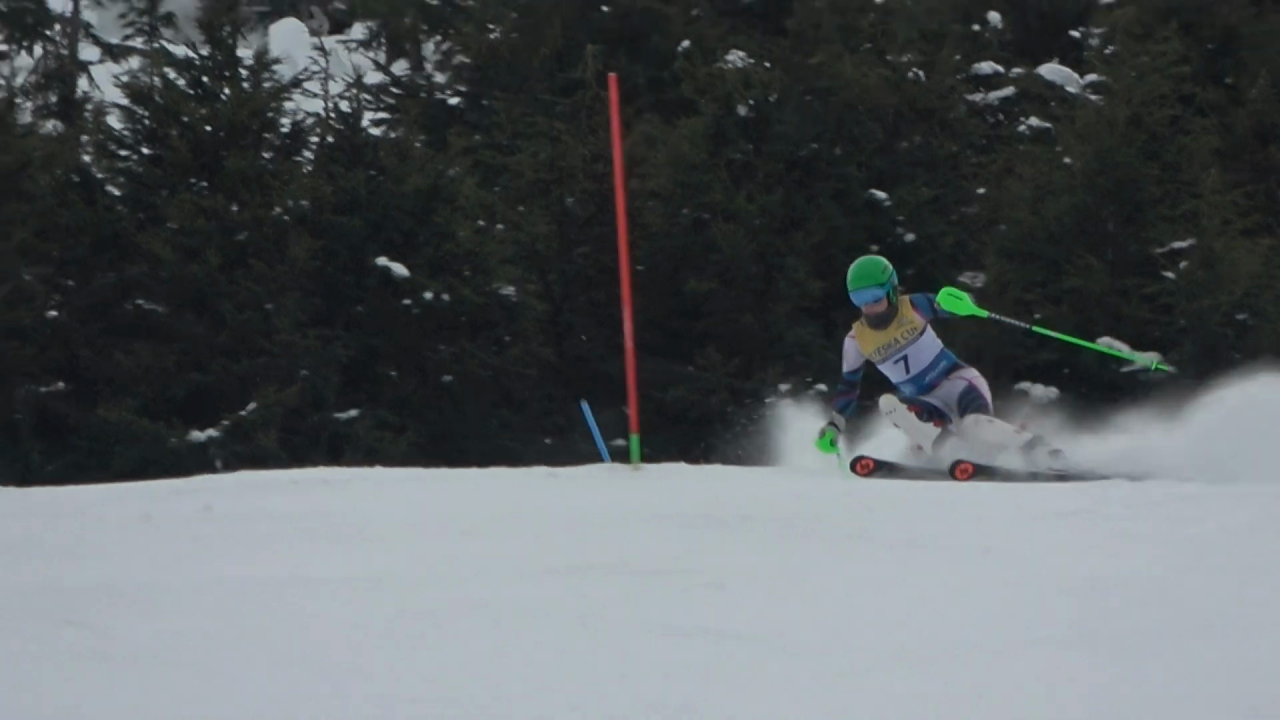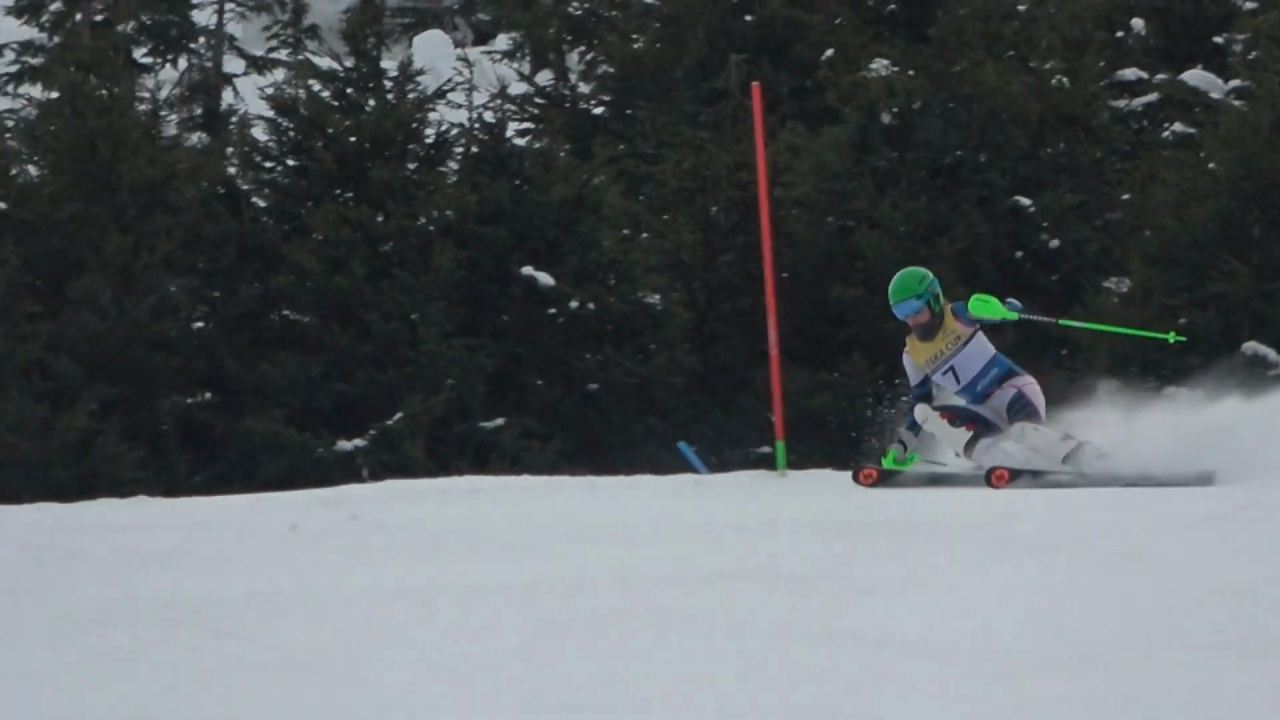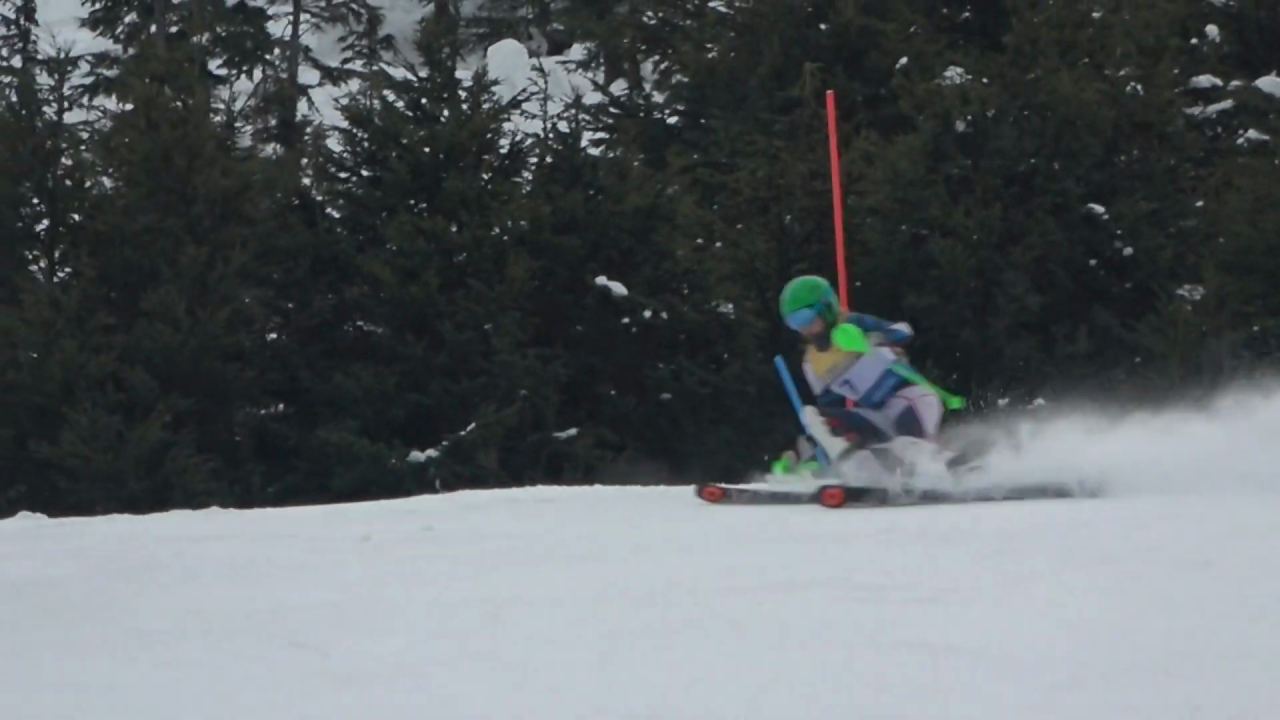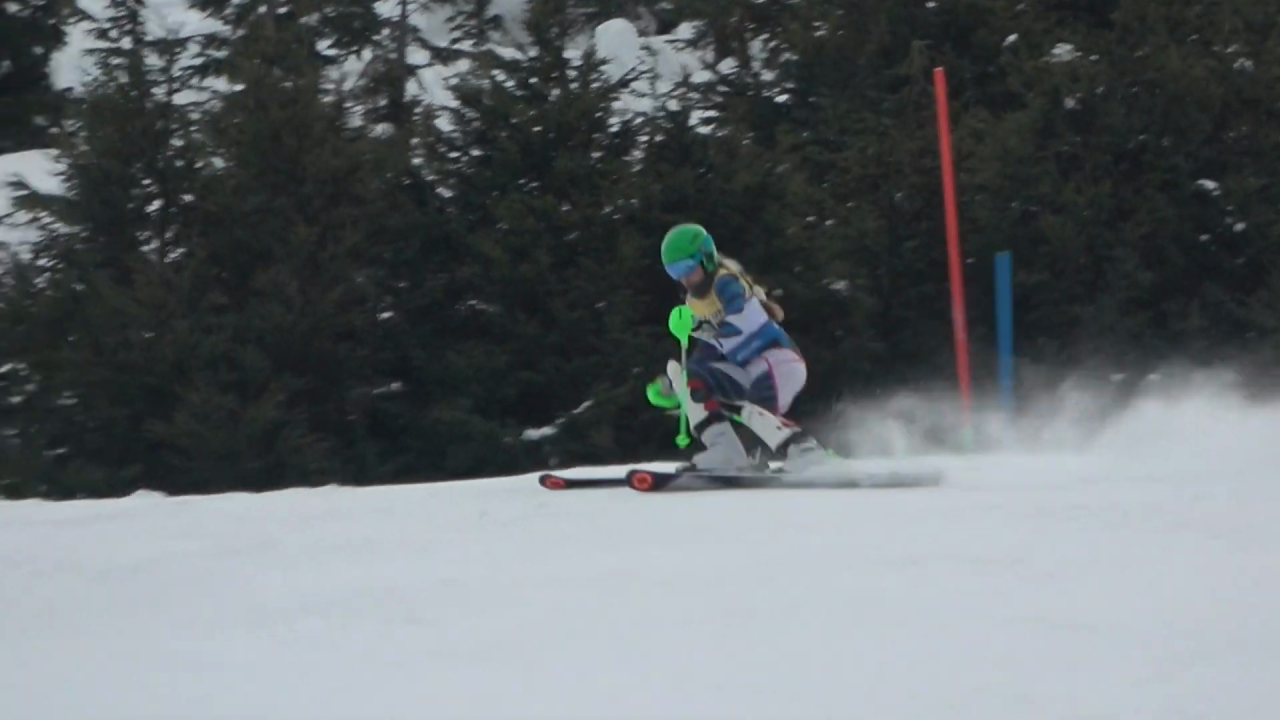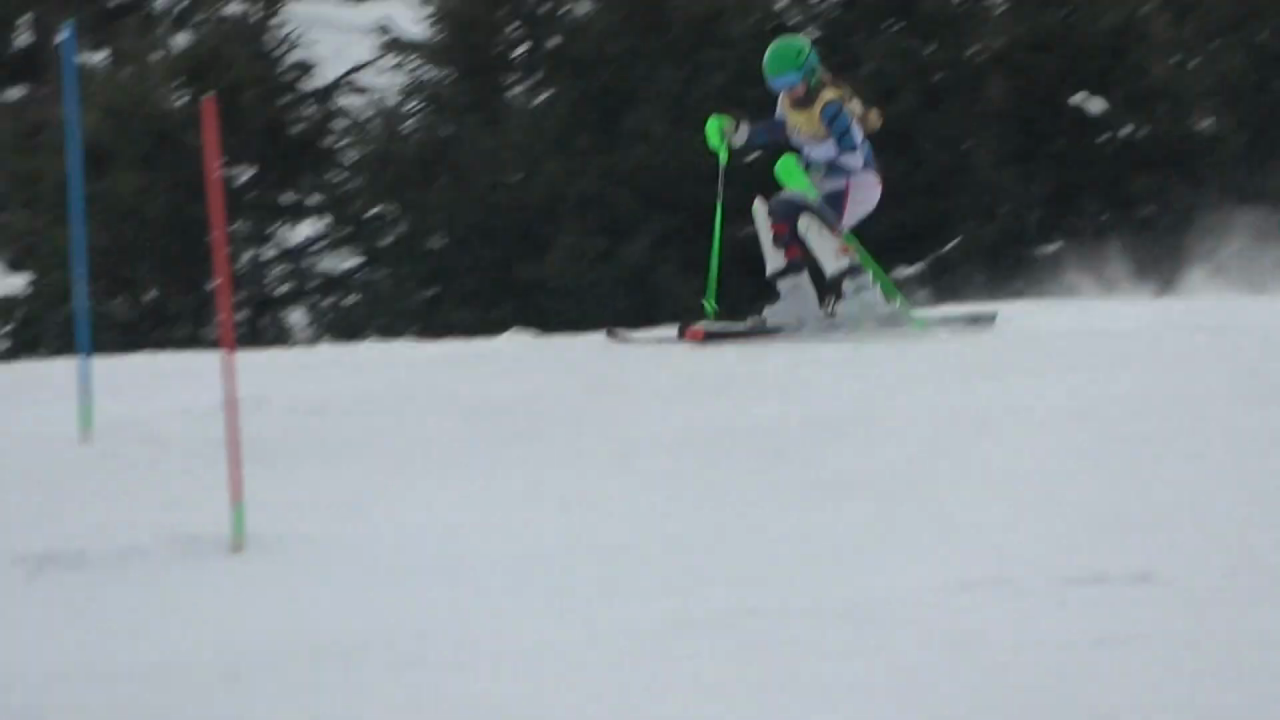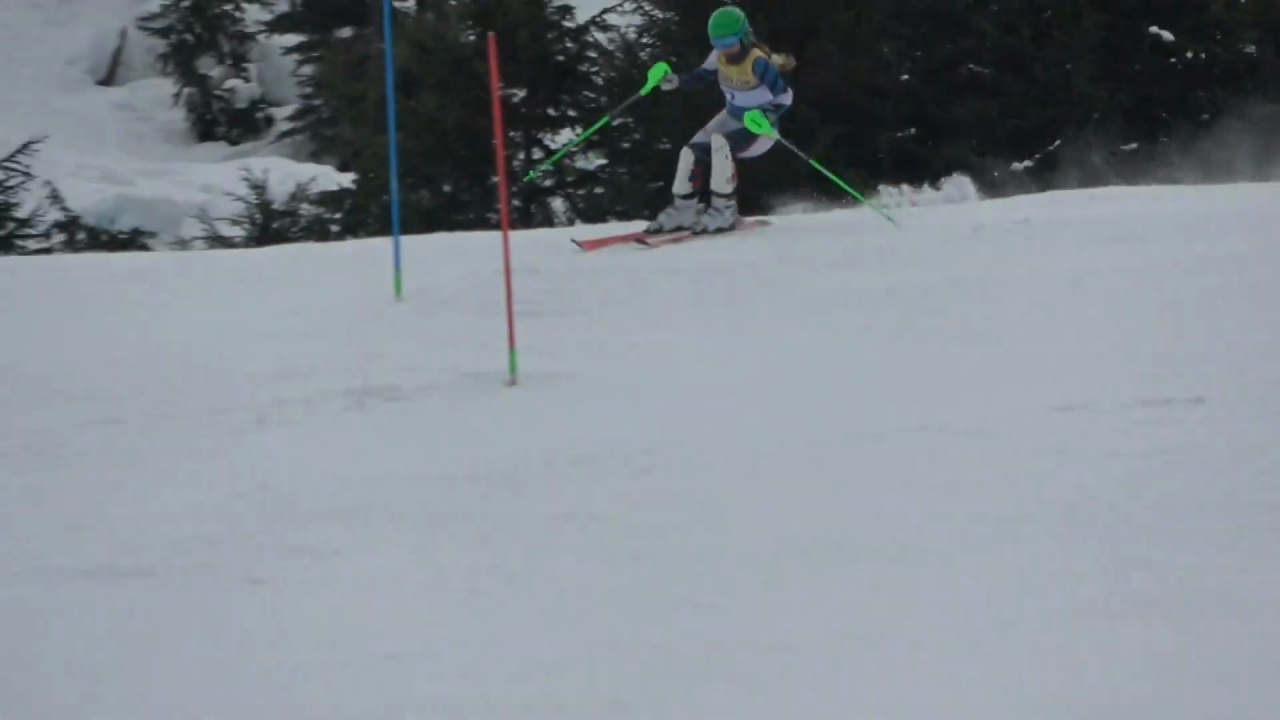
dt=0.2s
person 1, frame 1
left shoulder: (912, 305)
right shoulder: (857, 340)
right elbow: (849, 384)
right wrist: (835, 424)
left hip: (958, 381)
right hip: (929, 405)
left knee: (975, 423)
right knee: (888, 403)
left ankle: (1046, 455)
right ankle: (955, 453)
person 1, frame 2
left shoulder: (956, 314)
right shoulder: (912, 354)
left elbow: (1014, 309)
right elbow: (921, 400)
right wrist: (903, 443)
left hip: (1013, 389)
right hip: (984, 414)
left knee: (1026, 432)
right knee: (925, 412)
right ankle: (998, 457)
person 1, frame 3
left shoulder: (851, 325)
right shoulder: (812, 363)
left elbow: (903, 333)
right elbow: (828, 411)
left wrist: (874, 338)
left hip: (911, 399)
right hip: (880, 419)
right knee: (812, 416)
person 1, frame 4
left shoulder: (726, 282)
right shoulder: (693, 302)
left elbow: (740, 323)
right elbow: (706, 349)
left wrist: (701, 326)
right wrist: (671, 382)
left hip: (777, 361)
right hip: (747, 370)
left knee: (755, 413)
right knee: (678, 371)
right ankle: (725, 451)
person 1, frame 5
left shoulder: (831, 105)
right shoulder: (788, 101)
left elbow: (854, 157)
right elbow: (775, 131)
left wrist: (818, 173)
right wrist: (736, 130)
left hip: (859, 183)
right hip: (825, 182)
left knee: (808, 222)
right knee: (766, 211)
left ankle: (857, 290)
person 1, frame 6
left shoulder: (759, 63)
right shoulder: (720, 56)
left elbow: (785, 94)
right elbow: (699, 78)
left wrist: (767, 117)
right wrist: (672, 80)
right hip: (733, 117)
left knee: (719, 144)
right knee: (691, 154)
left ankle: (722, 211)
right ankle: (683, 211)
